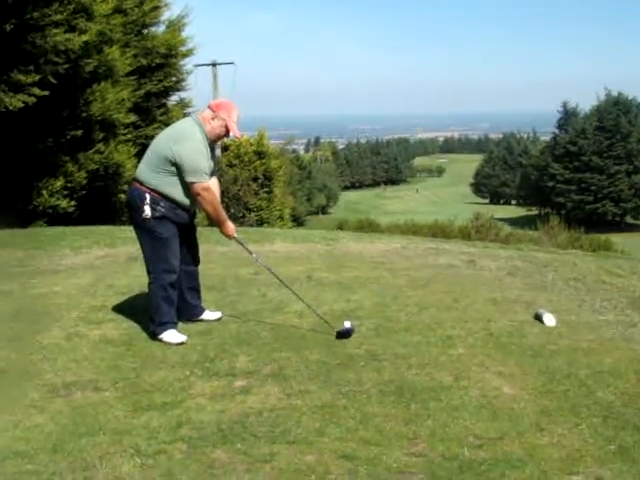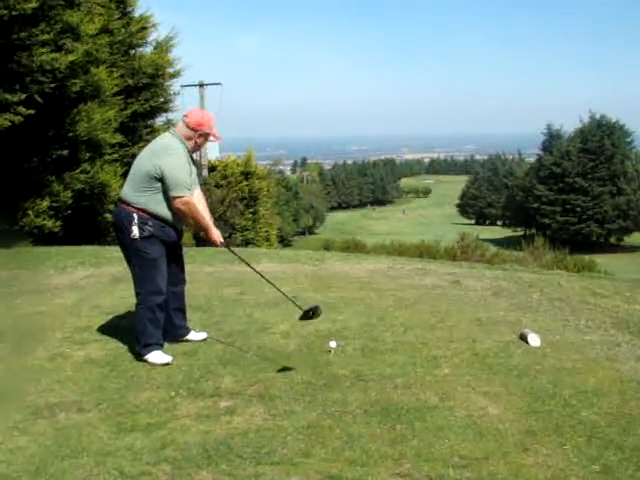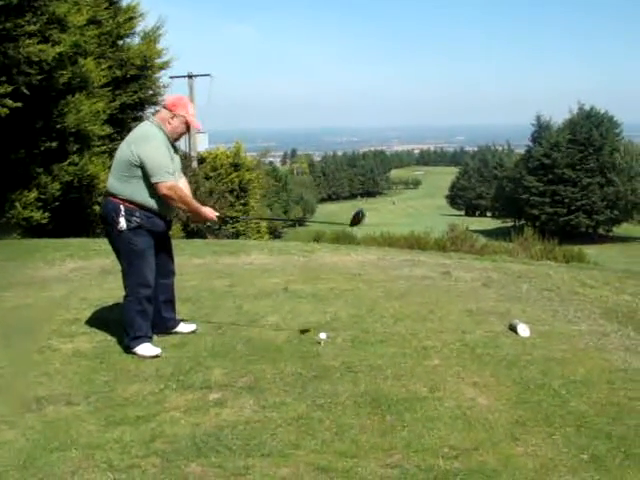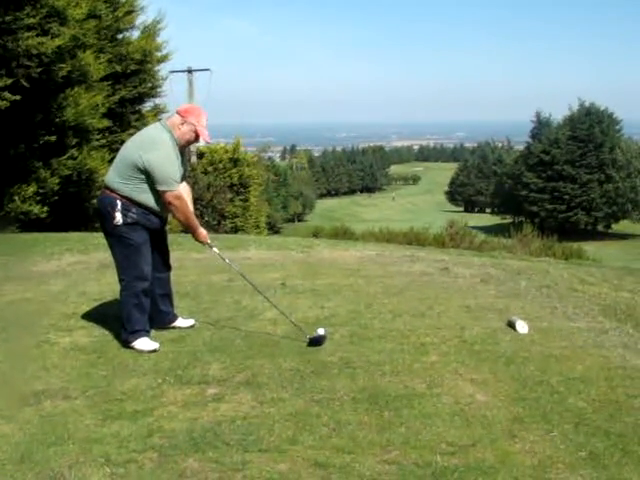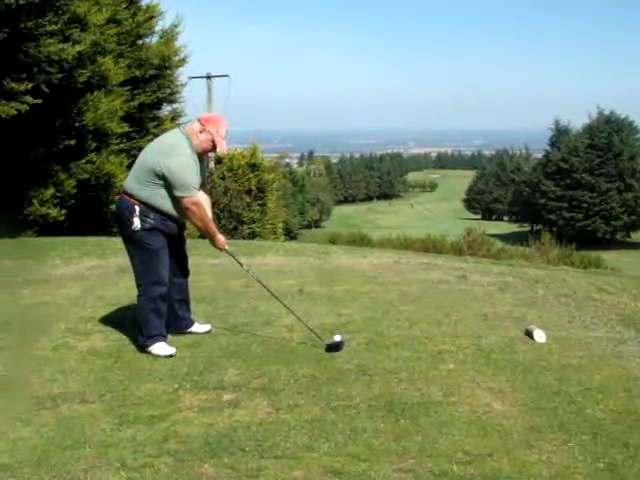
dt=1s
person 1, frame 1
left shoulder: (202, 136)
right shoulder: (191, 140)
left elbow: (211, 180)
right elbow: (202, 191)
left wrist: (219, 217)
right wrist: (224, 223)
left hip: (175, 206)
right hip: (152, 205)
left knee: (187, 260)
right knee: (165, 267)
left ankle: (190, 309)
right ankle: (163, 326)
person 1, frame 2
left shoulder: (180, 149)
right shoulder: (172, 155)
left elbow: (195, 192)
right elbow: (182, 203)
left wrist: (210, 225)
right wrist: (208, 230)
left hip: (162, 226)
right hip: (140, 226)
left knee: (174, 280)
right knee: (153, 288)
left ankle: (175, 329)
right ankle: (148, 346)
person 1, frame 3
left shoulder: (160, 137)
right shoulder: (151, 141)
left elbow: (178, 178)
right elbow: (167, 188)
left wrist: (193, 209)
right wrist: (199, 211)
left hip: (151, 217)
right hip: (128, 218)
left knee: (163, 272)
right knee: (141, 279)
left ankle: (164, 321)
right ankle: (137, 339)
person 1, frame 4
left shoulder: (174, 141)
right shoulder: (160, 148)
left elbow: (181, 185)
right elbow: (172, 199)
left wrist: (192, 222)
right wrist: (195, 229)
left hip: (147, 212)
right hip: (123, 212)
left knee: (159, 267)
right knee: (137, 275)
left ankle: (163, 317)
right ankle: (134, 333)
person 1, frame 5
left shoulder: (193, 148)
right shoulder: (178, 154)
left elbow: (200, 192)
right elbow: (191, 204)
left wrist: (211, 227)
right wrist: (213, 235)
left hip: (165, 217)
right hip: (141, 217)
left knee: (177, 271)
right knee: (155, 279)
left ankle: (180, 322)
right ankle: (151, 338)
